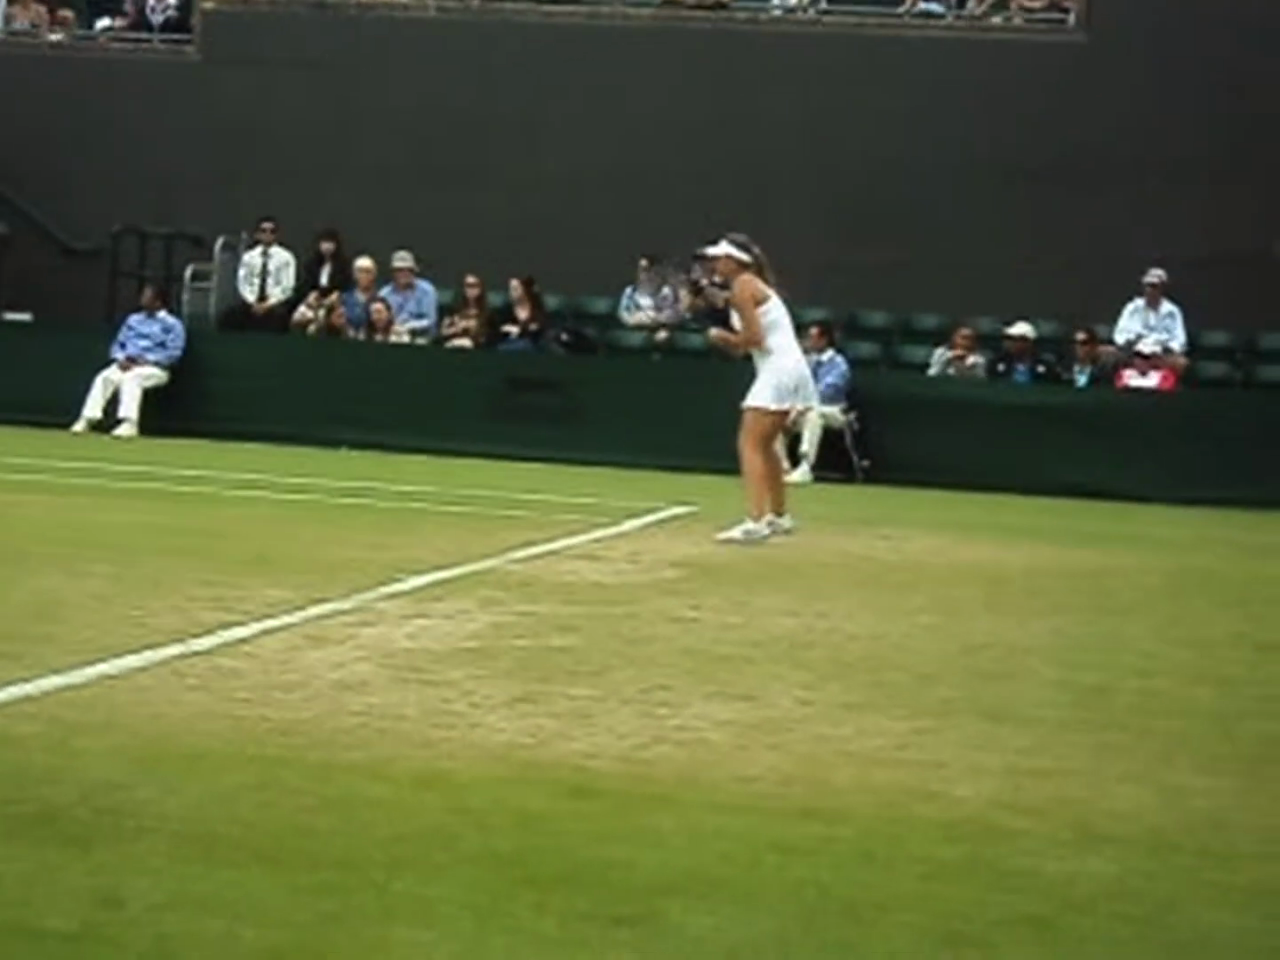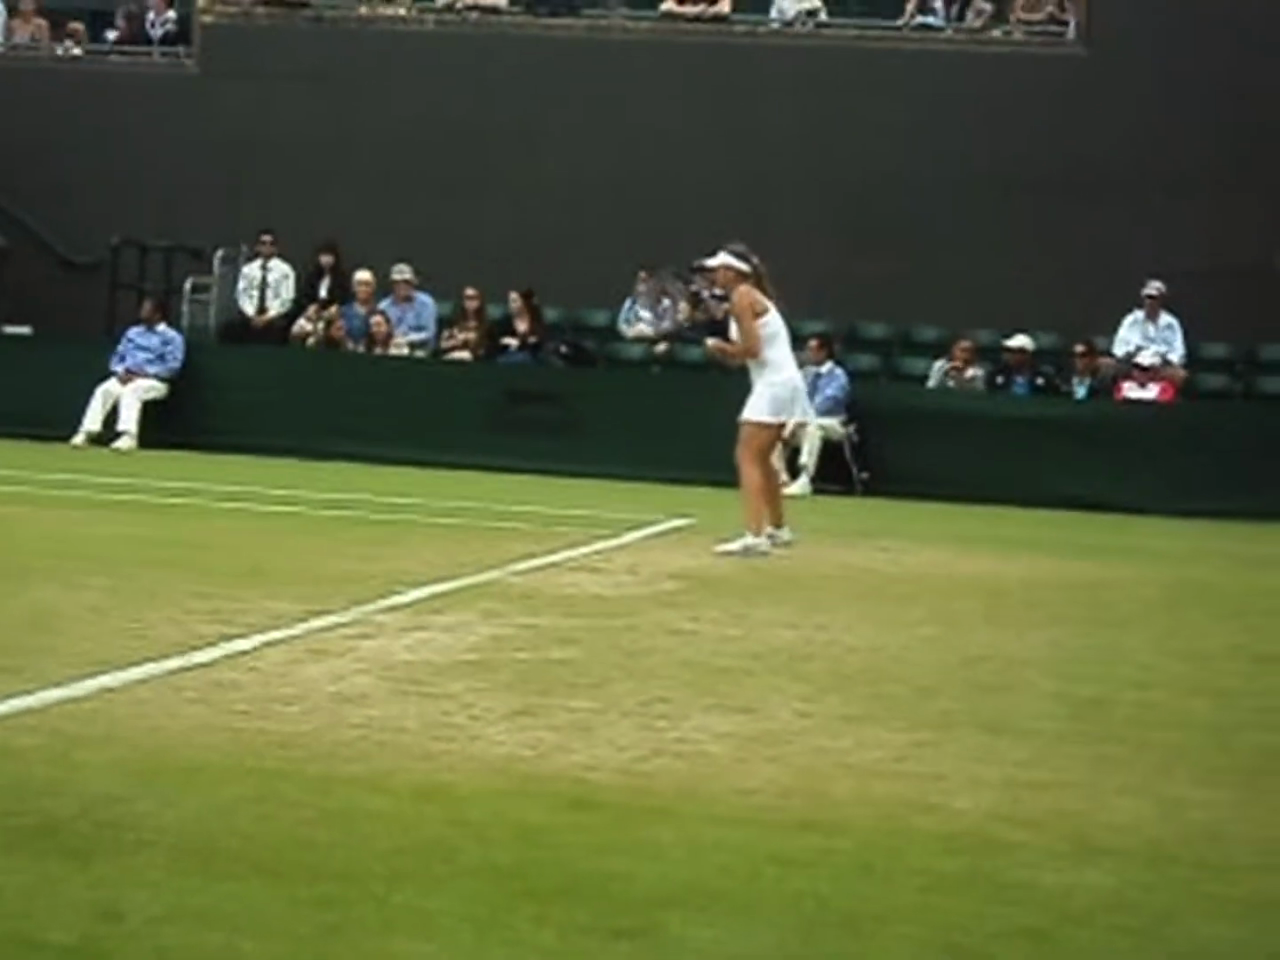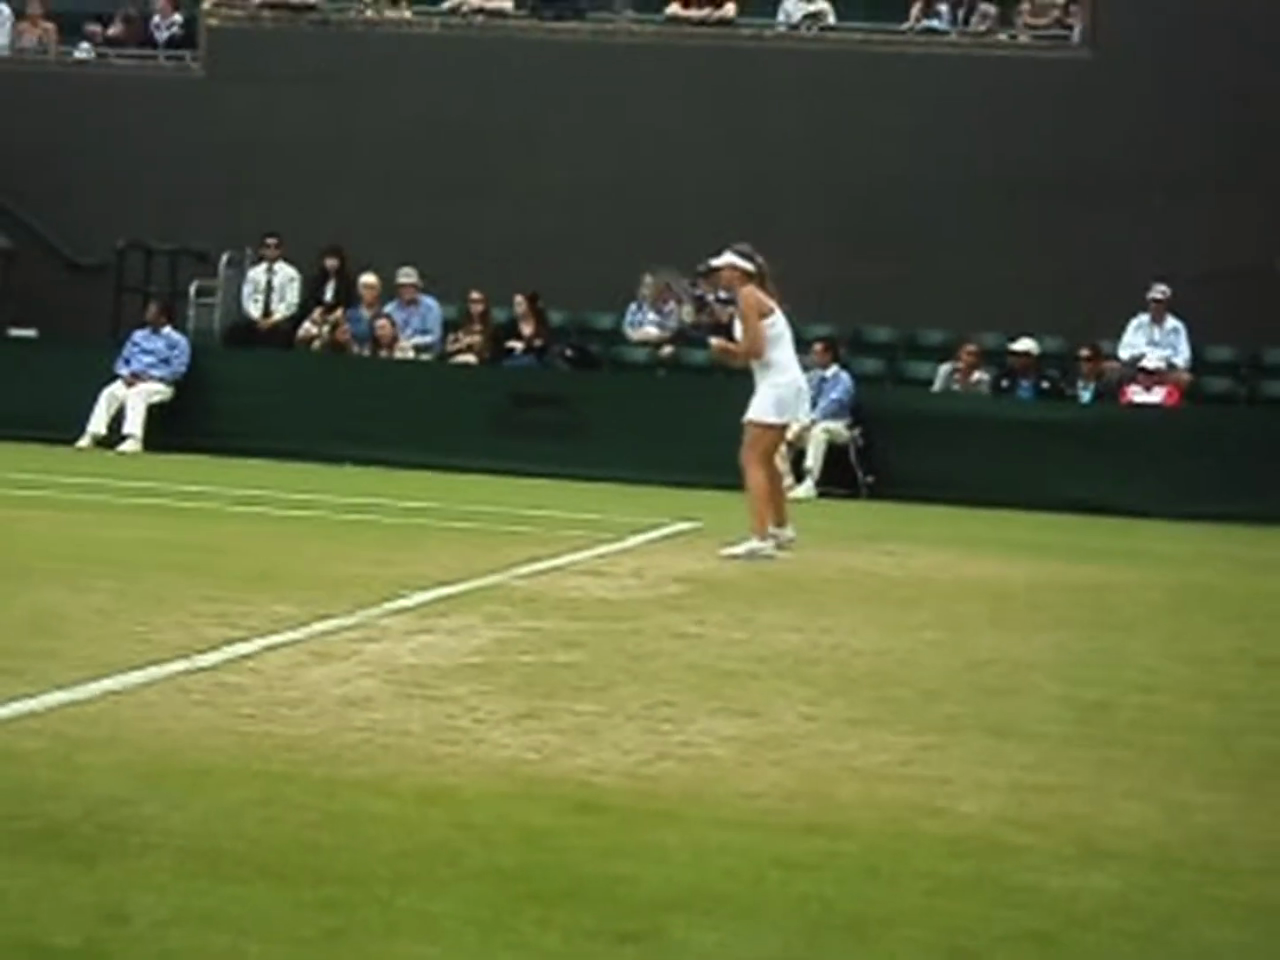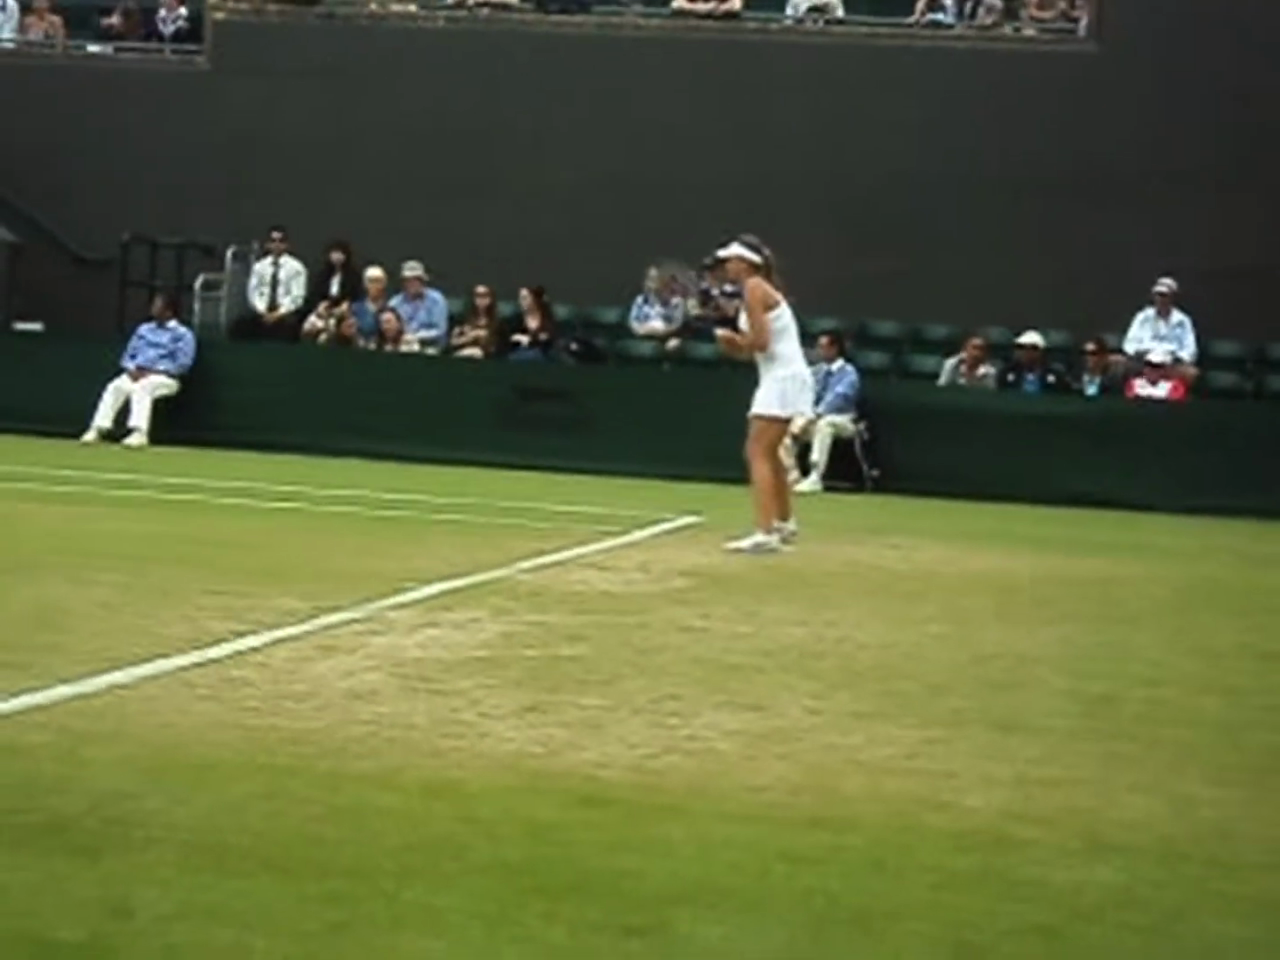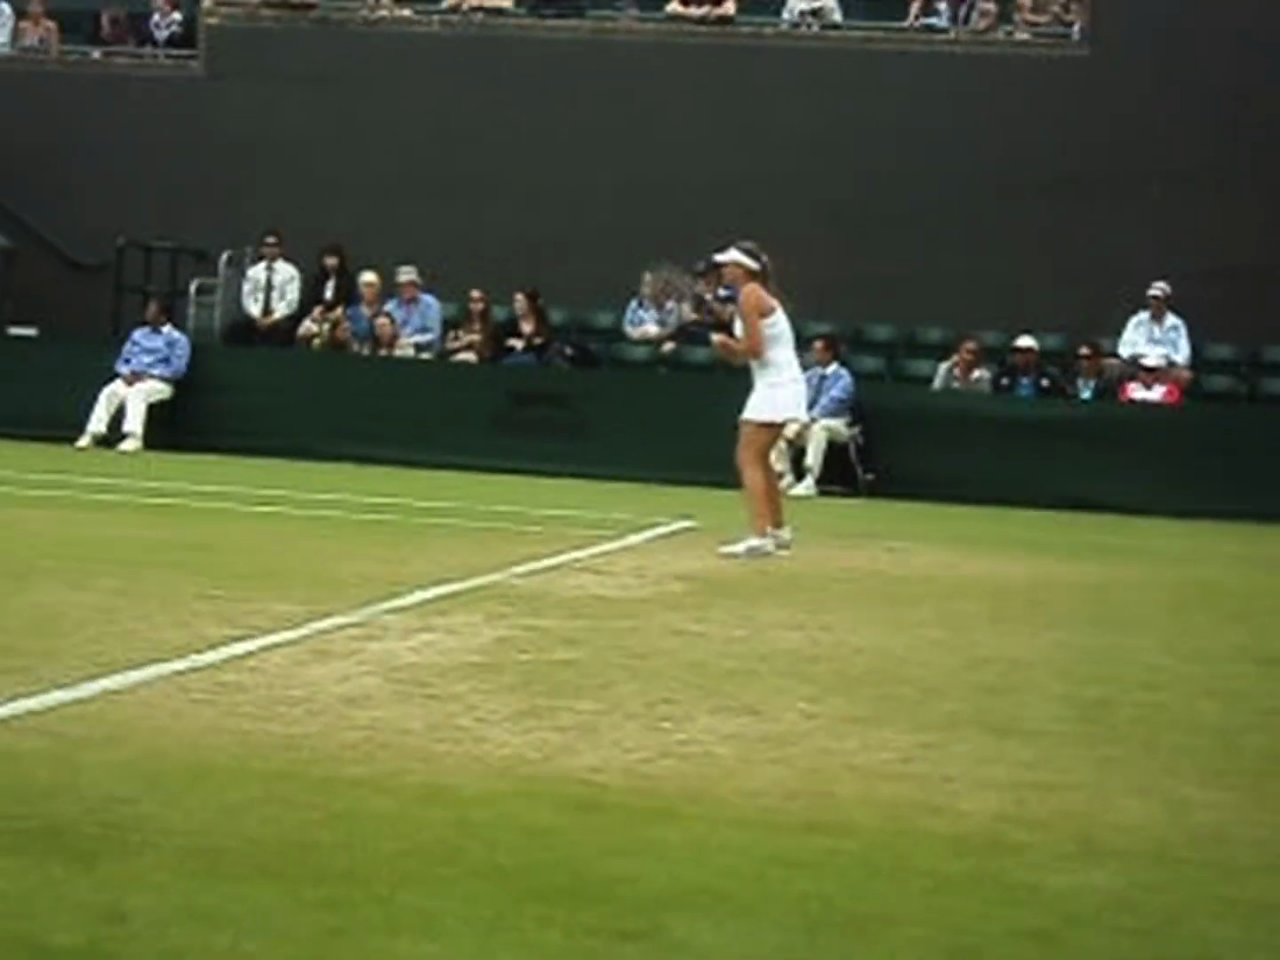
dt=0.1s
person 1, frame 1
left shoulder: (742, 286)
right shoulder: (755, 285)
left elbow: (754, 337)
left wrist: (725, 338)
right wrist: (731, 341)
left hip: (778, 373)
right hip: (789, 371)
left knee: (748, 444)
right knee: (764, 444)
left ankle: (755, 522)
right ankle: (779, 516)
person 1, frame 2
left shoulder: (741, 296)
right shoulder: (752, 296)
left elbow: (751, 348)
left wrist: (722, 348)
right wrist: (727, 352)
left hip: (774, 386)
right hip: (780, 384)
left knee: (746, 458)
right knee: (760, 458)
left ankle: (755, 537)
right ankle: (778, 529)
person 1, frame 3
left shoulder: (747, 296)
right shoulder: (756, 296)
left elbow: (755, 349)
left wrist: (726, 347)
right wrist: (730, 351)
left hip: (777, 386)
right hip: (783, 385)
left knee: (751, 460)
right knee: (763, 459)
left ankle: (759, 540)
right ankle: (781, 528)
person 1, frame 4
left shoulder: (753, 288)
right shoulder: (763, 289)
left elbow: (760, 341)
left wrist: (730, 338)
right wrist: (736, 344)
left hip: (783, 380)
right hip: (785, 378)
left knee: (756, 453)
right knee: (767, 453)
left ankle: (765, 534)
right ankle: (784, 522)
person 1, frame 5
left shoulder: (748, 295)
right shoulder: (759, 295)
left elbow: (755, 348)
left wrist: (726, 343)
right wrist: (731, 349)
left hip: (776, 386)
right hip: (779, 384)
left knee: (747, 458)
right knee: (758, 458)
left ankle: (759, 538)
right ankle: (778, 529)
